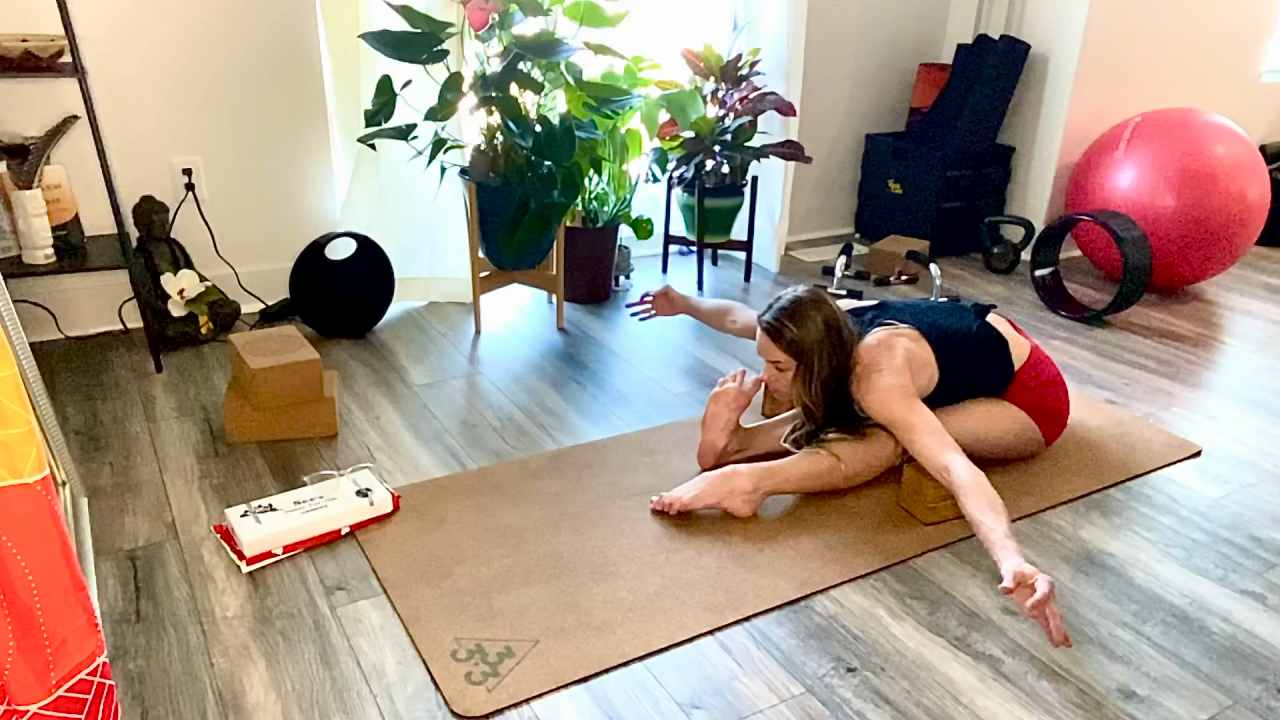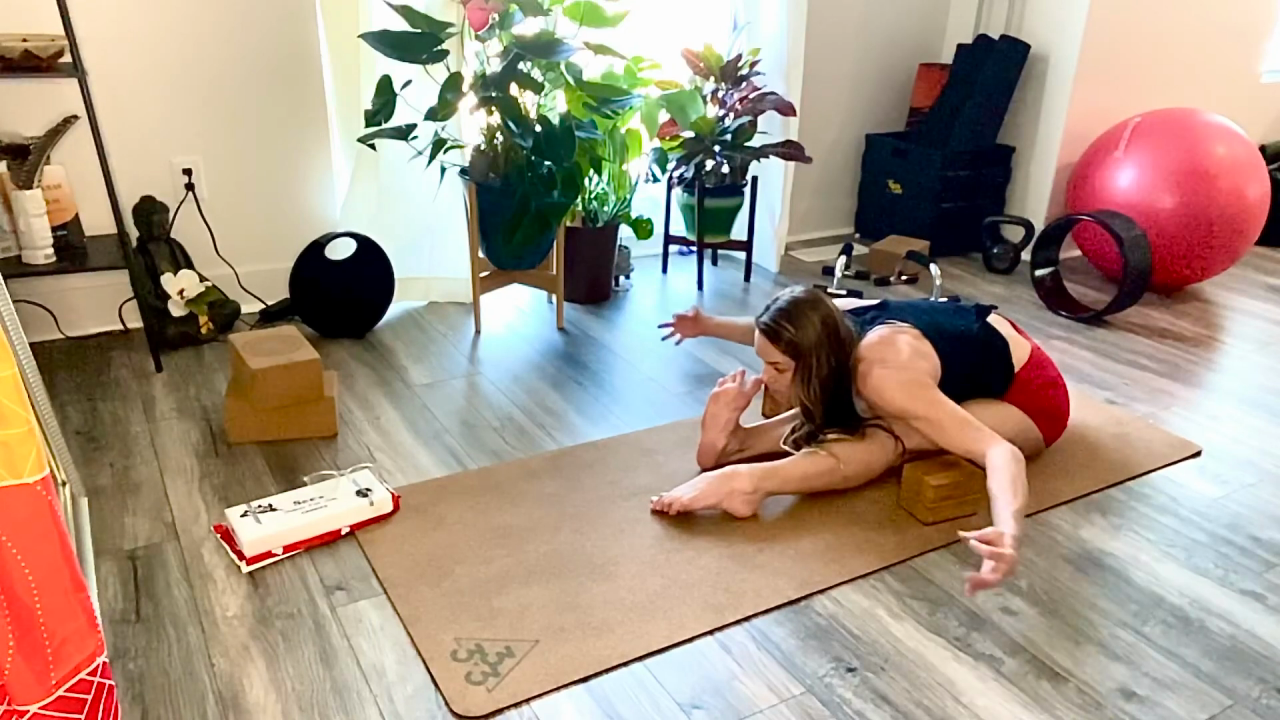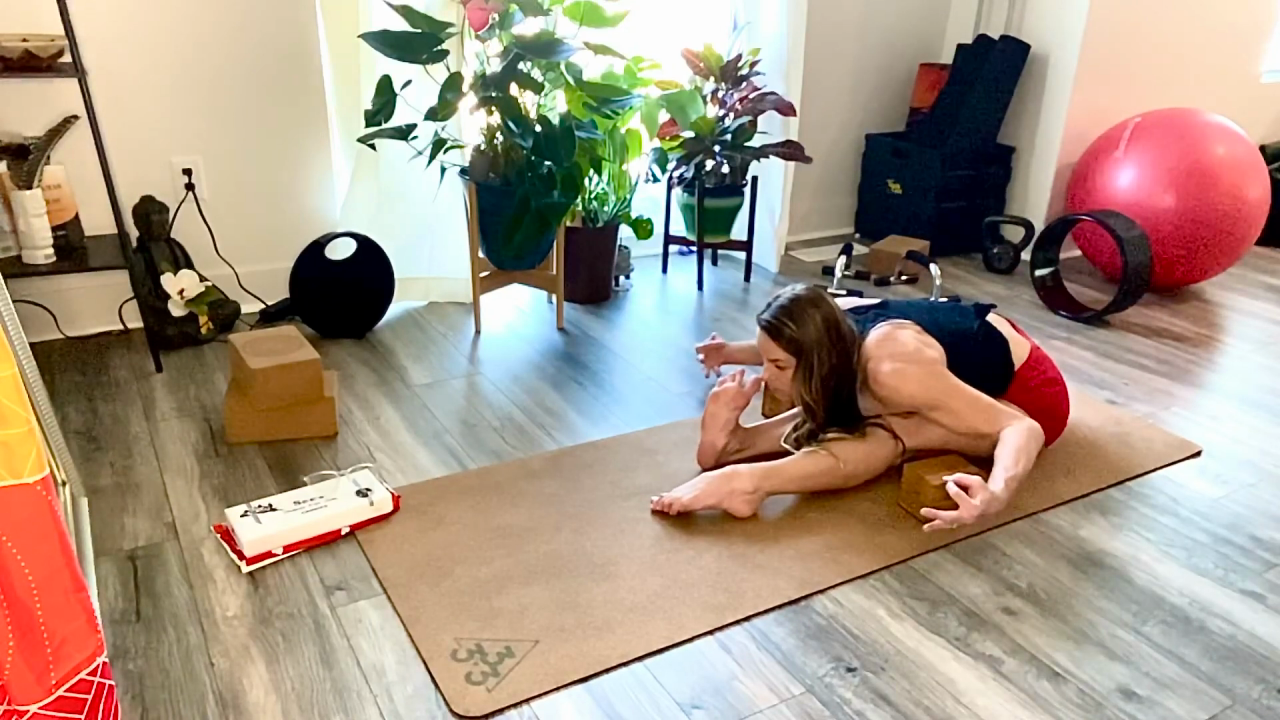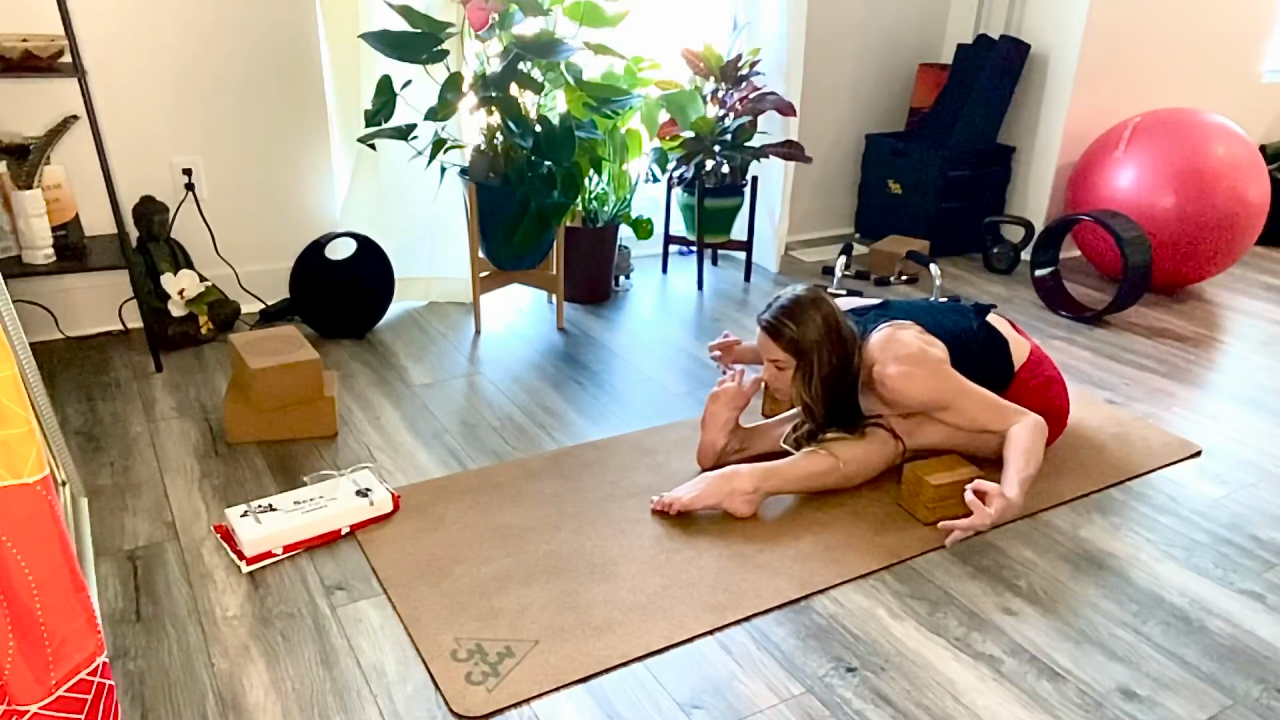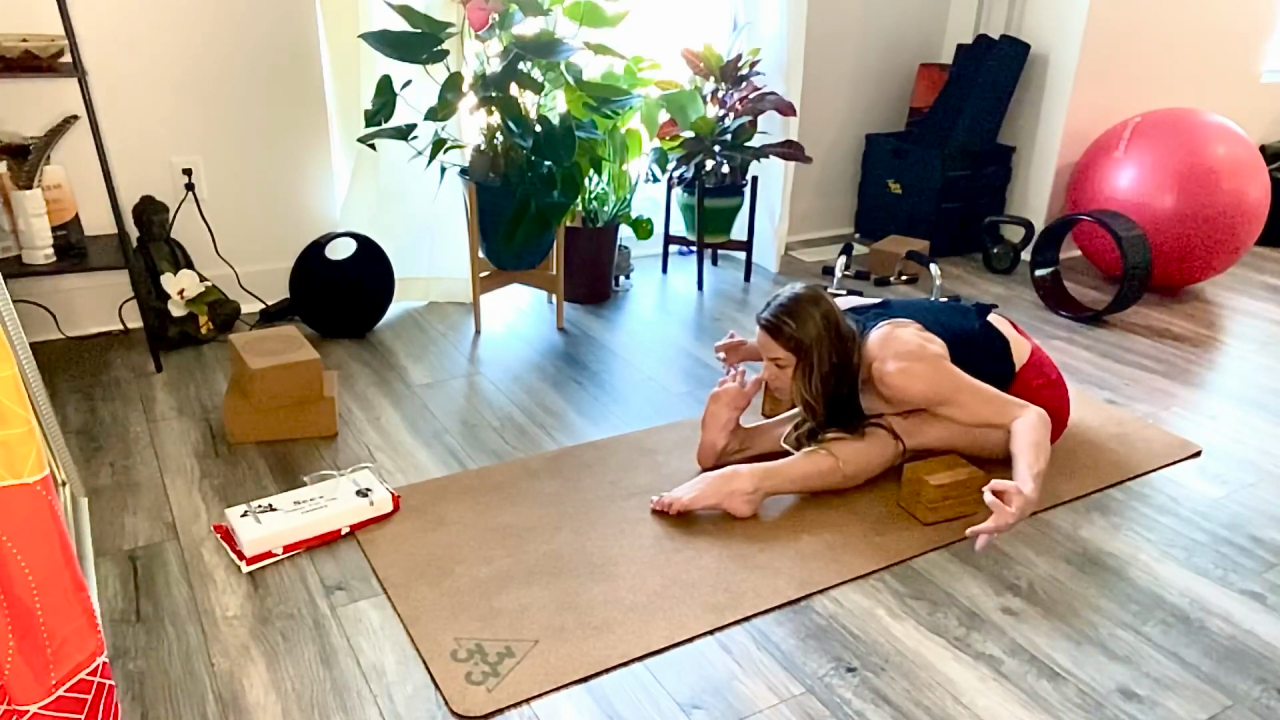
dt=1s
person 1, frame 1
left shoulder: (875, 378)
right shoulder: (829, 328)
left elbow: (958, 469)
right elbow: (738, 315)
left wrist: (1012, 561)
right wrist: (683, 303)
left hip: (1030, 395)
left knee: (892, 440)
person 1, frame 2
left shoulder: (881, 375)
right shoulder: (831, 323)
left elbow: (1001, 452)
right elbow: (782, 337)
left wrist: (1008, 534)
right wrist: (711, 326)
left hip: (1030, 397)
left knee: (894, 437)
person 1, frame 3
left shoulder: (890, 371)
right shoulder: (835, 323)
left elbow: (1022, 429)
left wrist: (994, 495)
right wrist: (734, 353)
left hip: (1029, 395)
left knee: (895, 433)
person 1, frame 4
left shoulder: (894, 371)
right shoulder: (834, 324)
left elbow: (1026, 423)
left wrist: (1010, 497)
right wrist: (746, 354)
left hip: (1029, 394)
left knee: (892, 432)
person 1, frame 5
left shoulder: (895, 369)
right shoulder: (835, 321)
left elbow: (1029, 416)
left wrist: (1026, 490)
right wrist: (754, 352)
left hip: (1031, 389)
left knee: (895, 432)
